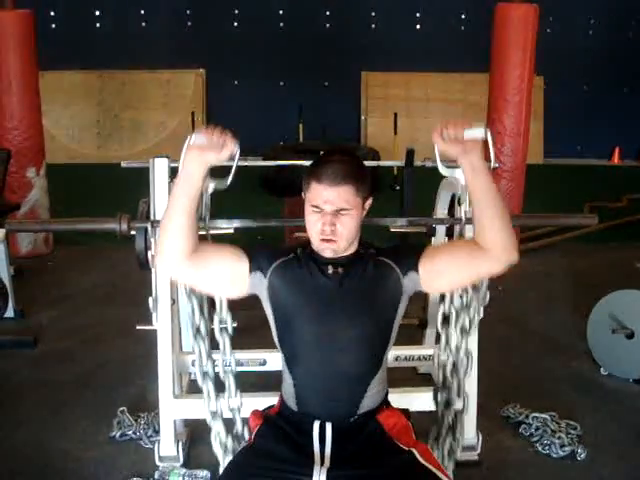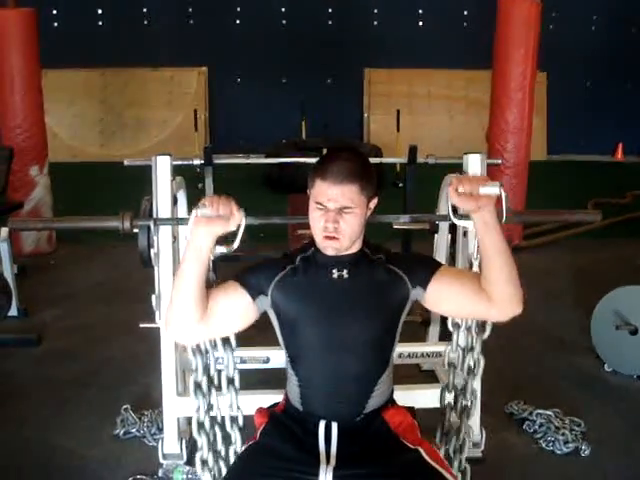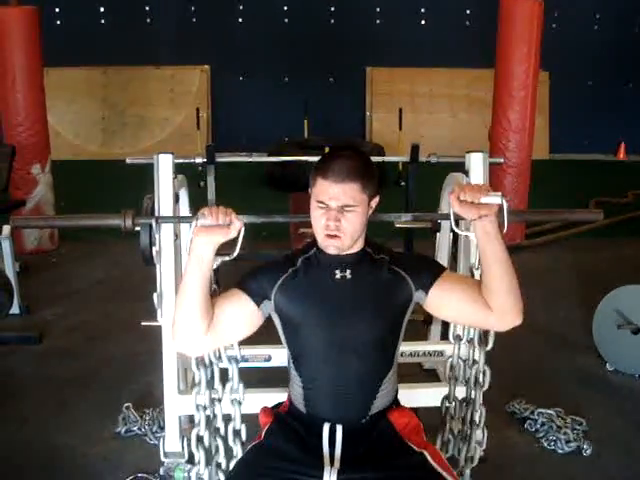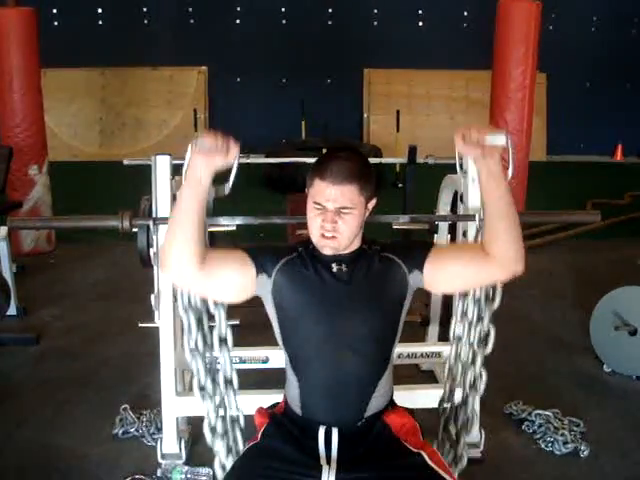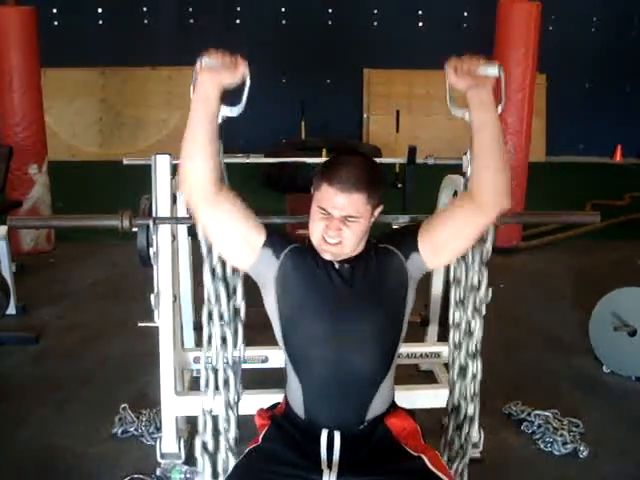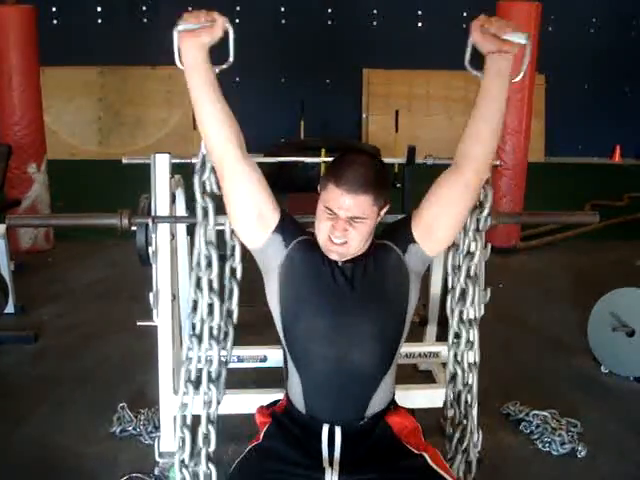
dt=0.2s
person 1, frame 1
left shoulder: (396, 270)
right shoulder: (274, 269)
left elbow: (497, 254)
right elbow: (175, 259)
left wrist: (472, 161)
right wrist: (195, 164)
left hip: (372, 439)
right hip: (287, 436)
person 1, frame 2
left shoulder: (402, 273)
right shoulder: (276, 276)
left elbow: (504, 304)
right elbow: (186, 327)
left wrist: (485, 217)
right wrist: (203, 238)
left hip: (377, 434)
right hip: (292, 434)
person 1, frame 3
left shoulder: (406, 273)
right shoulder: (278, 278)
left elbow: (504, 315)
right elbow: (192, 340)
left wrist: (485, 224)
right wrist: (203, 247)
left hip: (381, 435)
right hip: (296, 436)
person 1, frame 4
left shoulder: (400, 265)
right shoulder: (274, 267)
left elbow: (504, 262)
right elbow: (183, 271)
left wrist: (489, 166)
right wrist: (200, 172)
left hip: (378, 437)
right hip: (292, 437)
person 1, frame 5
left shoulder: (400, 260)
right shoulder: (278, 261)
left elbow: (487, 200)
right elbow: (203, 193)
left wrist: (480, 97)
right wrist: (208, 89)
left hip: (379, 442)
right hip: (291, 443)
person 1, frame 6
left shoulder: (402, 256)
right shoulder: (283, 250)
left elbow: (469, 169)
right elbow: (232, 160)
left wrist: (498, 60)
right wrist: (197, 52)
left hip: (380, 438)
right hip: (292, 439)
